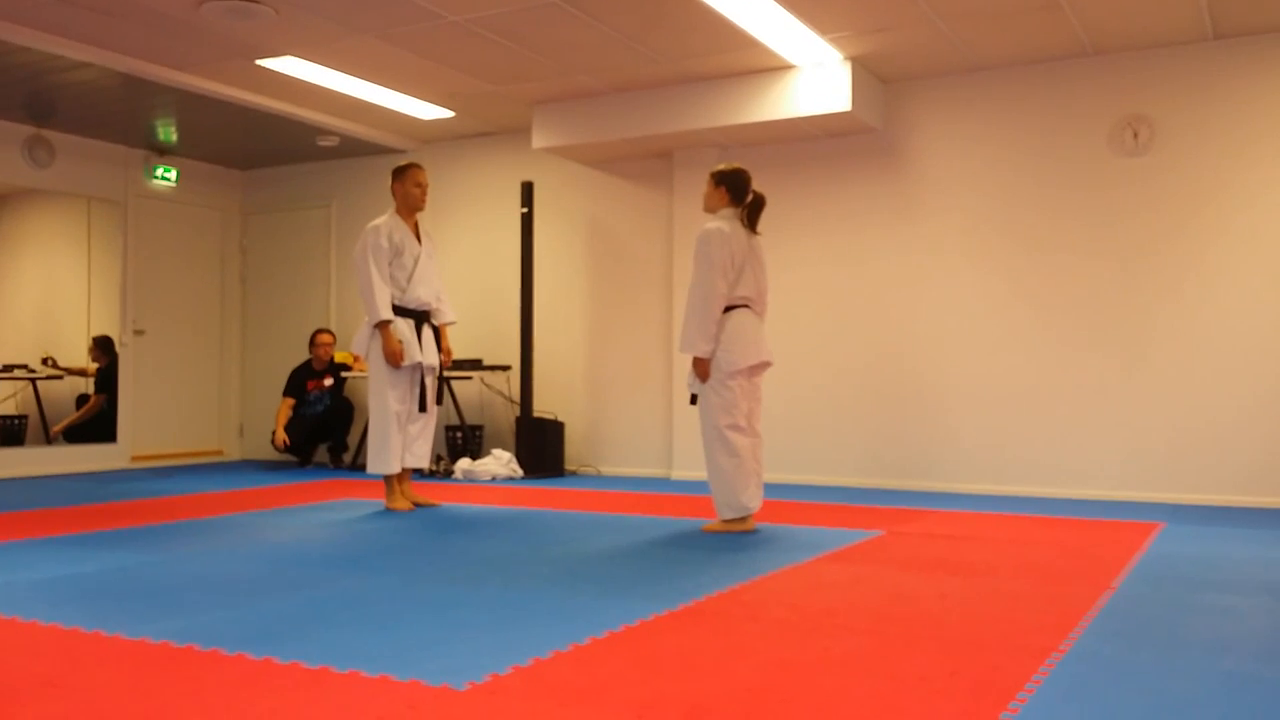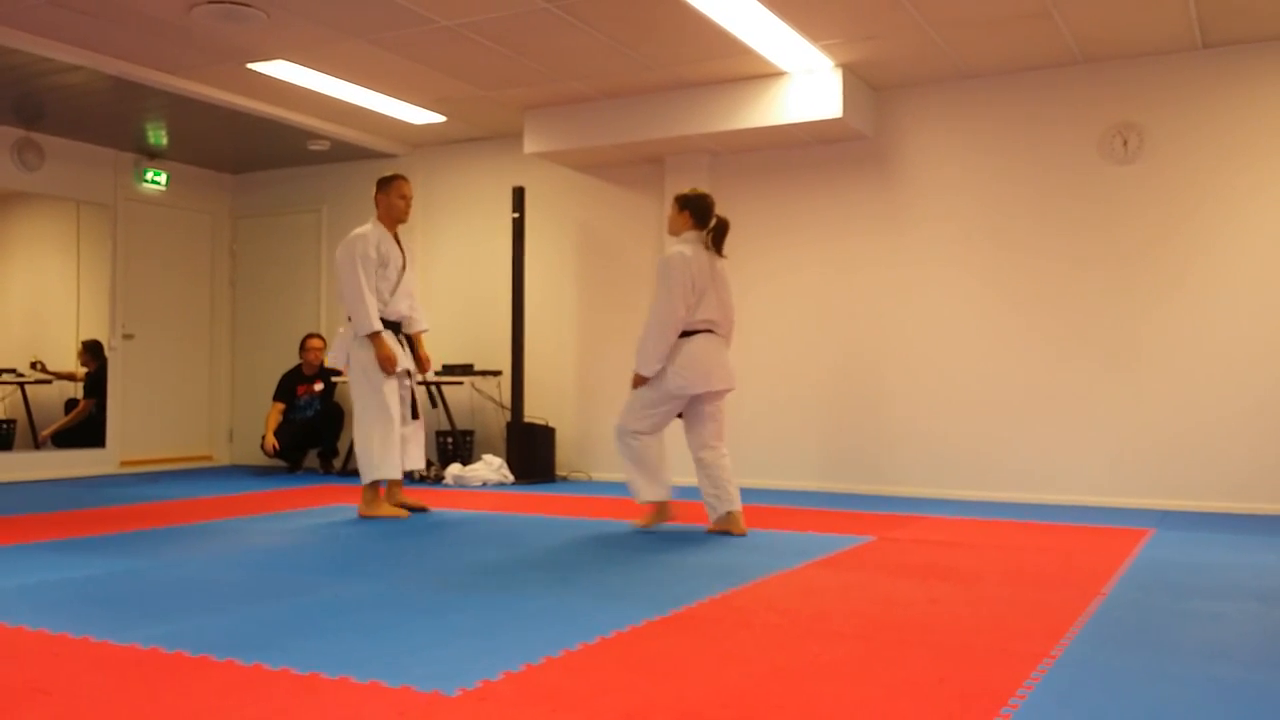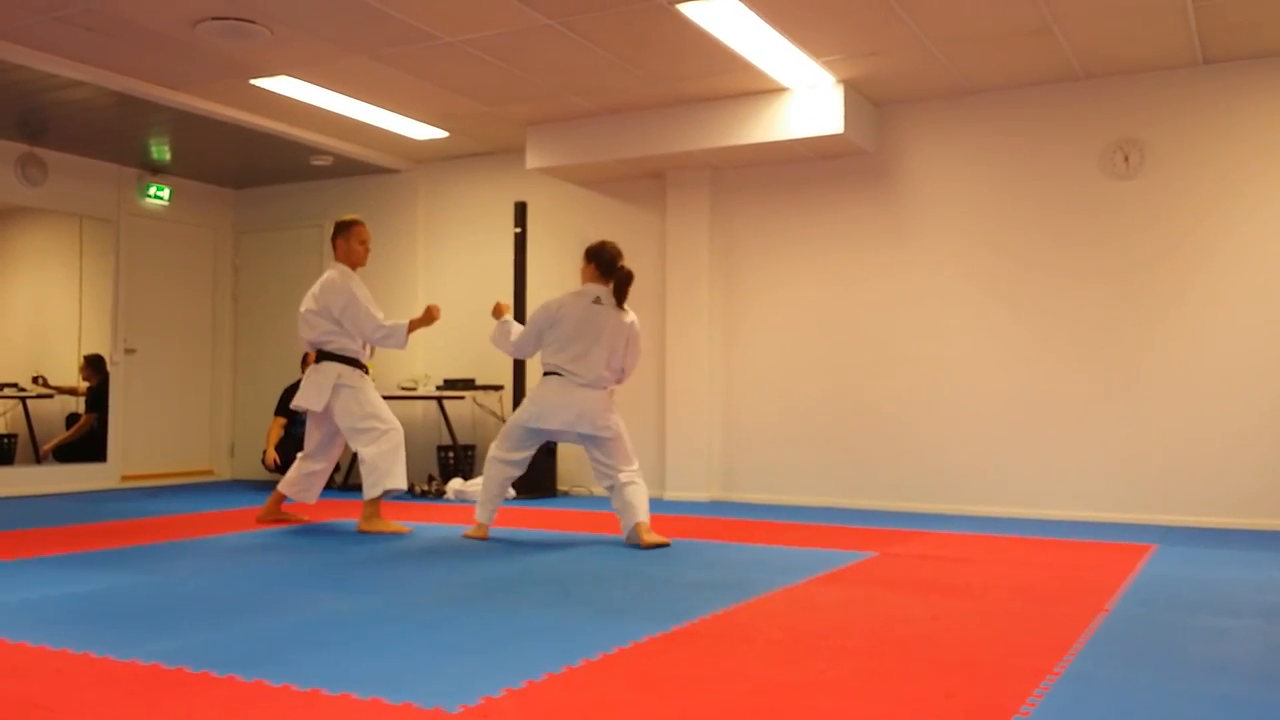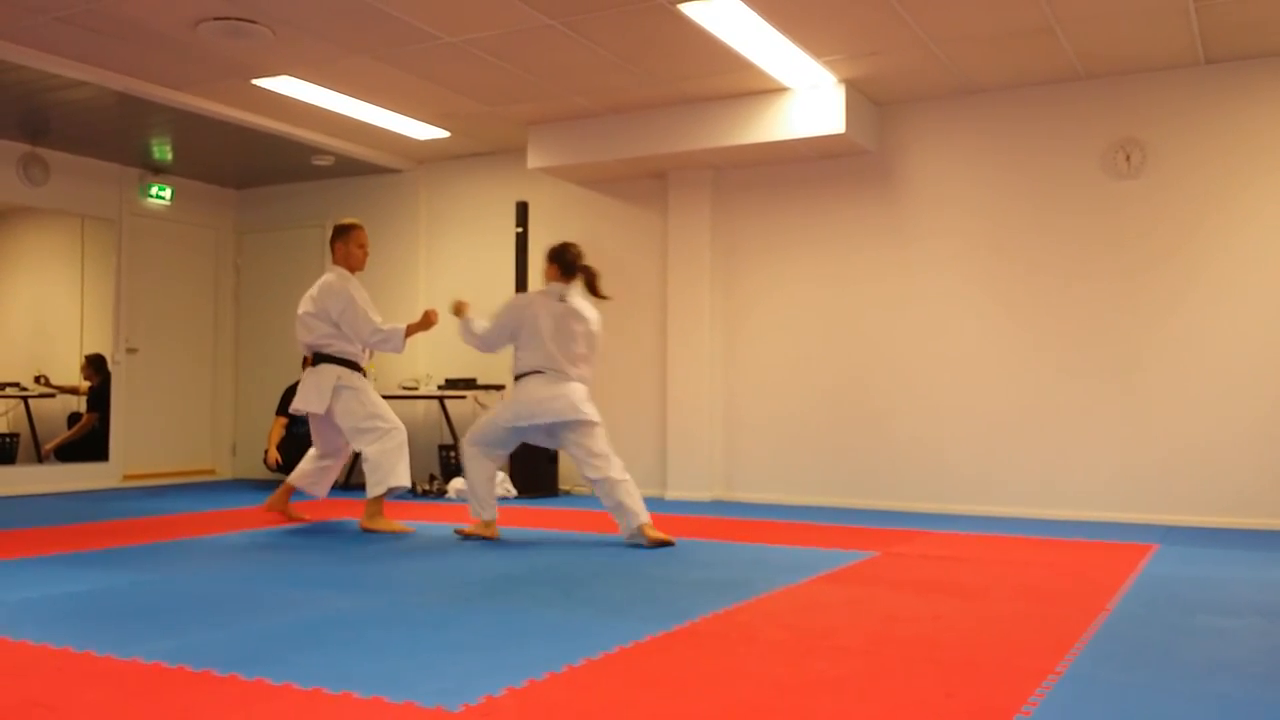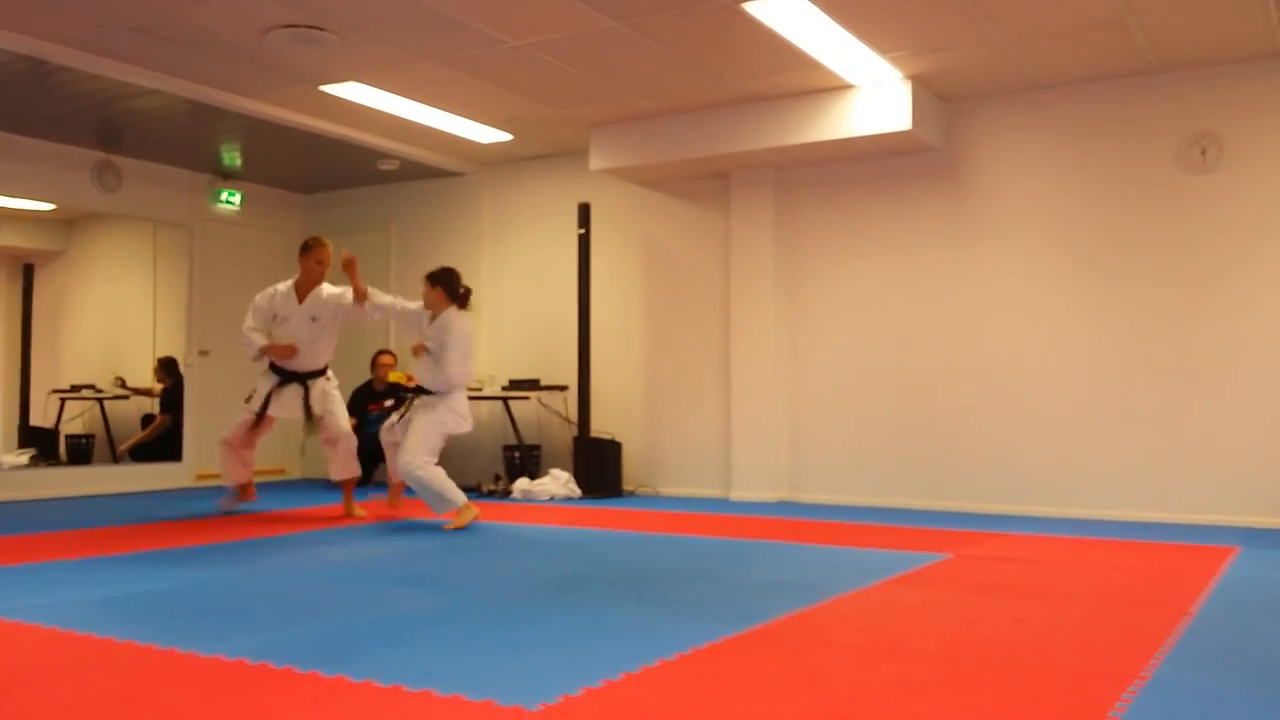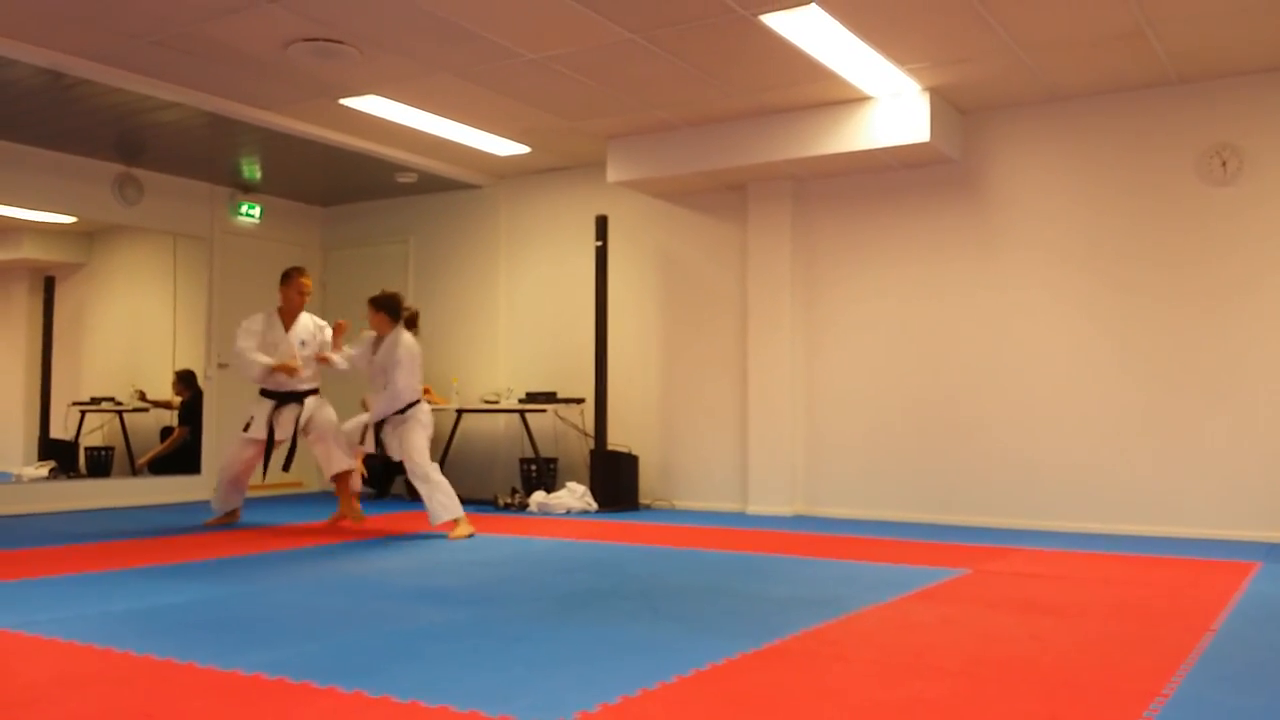
dt=0.7s
person 1, frame 1
left shoulder: (425, 239)
right shoulder: (379, 232)
right elbow: (374, 287)
left wrist: (442, 335)
right wrist: (388, 335)
left hip: (422, 331)
right hip: (394, 329)
left knee: (421, 410)
right knee: (390, 408)
left ankle: (405, 485)
right ankle: (392, 490)
person 1, frame 2
left shoulder: (399, 247)
right shoulder: (362, 240)
right elbow: (360, 298)
left wrist: (418, 345)
right wrist: (379, 344)
left hip: (395, 340)
right hip: (371, 341)
left knee: (408, 415)
right knee: (382, 415)
left ankle: (394, 491)
right ankle: (371, 498)
person 1, frame 3
left shoulder: (329, 283)
right shoulder: (343, 283)
right elbow: (374, 329)
right wrist: (420, 322)
left hip: (329, 375)
right hip: (341, 376)
left knee: (320, 449)
right knee: (384, 433)
left ankle: (272, 507)
right ankle: (371, 516)
person 1, frame 4
left shoulder: (325, 286)
right shoulder: (343, 286)
right elbow: (371, 333)
right wrist: (418, 326)
left hip: (327, 376)
right hip: (339, 378)
left knee: (330, 447)
right knee: (387, 433)
left ankle: (280, 499)
right ankle: (373, 515)
person 1, frame 5
left shoulder: (334, 297)
right shoulder: (273, 296)
left elbow: (365, 307)
right elbow: (249, 330)
right wrist: (273, 348)
left hip: (316, 384)
right hip: (277, 381)
left knee: (339, 433)
right knee: (237, 436)
left ankle: (349, 502)
right ankle: (244, 488)
person 1, frame 6
left shoulder: (317, 326)
right shoulder: (256, 324)
left elbow: (332, 363)
right elbow: (246, 359)
right wrist: (279, 366)
left hip: (310, 403)
right hip: (272, 406)
left knee: (330, 434)
right knee: (238, 463)
left ankle: (348, 503)
right ankle: (229, 511)
person 2, frame 1
left shoulder: (714, 233)
right shoulder: (749, 236)
left elbow: (708, 294)
left wrist: (700, 349)
left hip: (724, 339)
right hip: (748, 337)
left knee: (724, 428)
right knee: (744, 428)
left ankle: (737, 512)
right ankle: (745, 509)
person 2, frame 2
left shoulder: (677, 256)
right shoulder: (714, 259)
left elbow: (666, 317)
right elbow: (725, 315)
left wrist: (646, 366)
left hip: (682, 357)
right hip: (712, 358)
left knee: (632, 429)
right knee: (709, 442)
left ankle: (658, 501)
right ankle: (729, 515)
person 2, frame 3
left shoulder: (559, 305)
right shoulder: (627, 318)
left elbow: (521, 347)
right elbow: (624, 370)
left wrist: (504, 319)
left hip: (550, 398)
right hip: (595, 405)
left knee: (503, 456)
right knee: (623, 472)
left ankle: (482, 524)
right ankle: (641, 529)
person 2, frame 4
left shoulder: (524, 304)
right shoulder: (589, 314)
left elbow: (486, 341)
left wrist: (465, 317)
left hip: (529, 395)
right hip: (571, 397)
left knee: (477, 447)
right knee: (604, 466)
left ankle: (486, 522)
right ankle: (642, 527)
person 2, frame 5
left shoulder: (454, 327)
right shoulder: (429, 315)
left elbow: (452, 377)
right elbow: (394, 308)
left wrist: (425, 355)
right wrist: (361, 288)
left hip: (444, 405)
right hip: (428, 402)
left knee: (412, 464)
right knee: (391, 432)
left ankle: (463, 508)
right ankle: (398, 486)
person 2, frame 6
left shoulder: (402, 347)
right shoulder: (371, 340)
left elbow: (399, 394)
right elbow: (349, 360)
left wrist: (373, 408)
right wrist: (336, 344)
left hip: (409, 417)
right hip: (384, 417)
left knee: (419, 466)
right knee: (342, 439)
left ankle: (461, 521)
